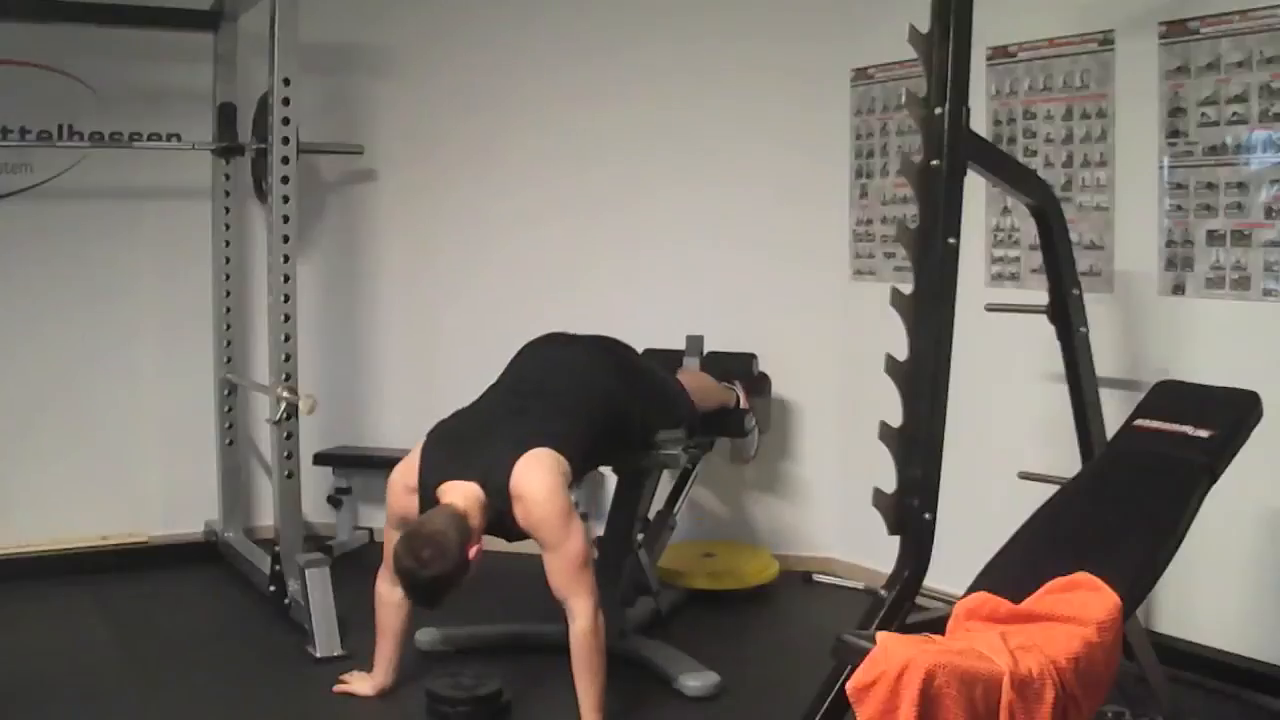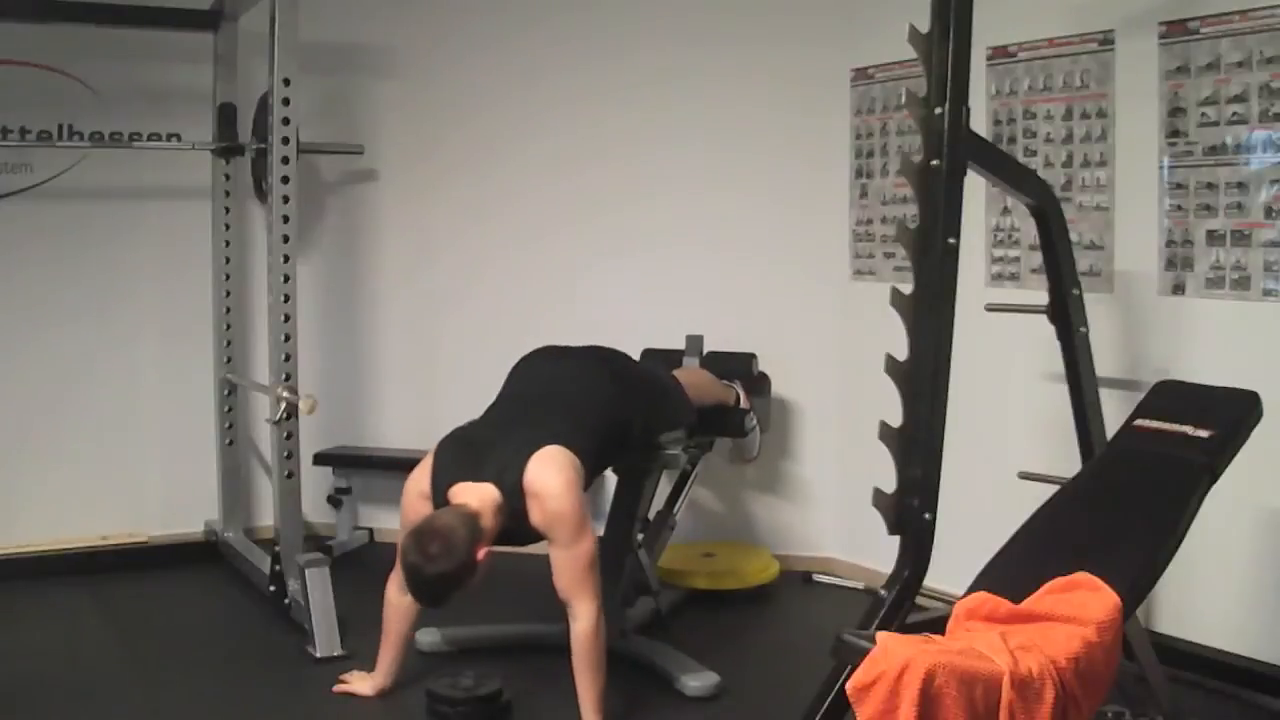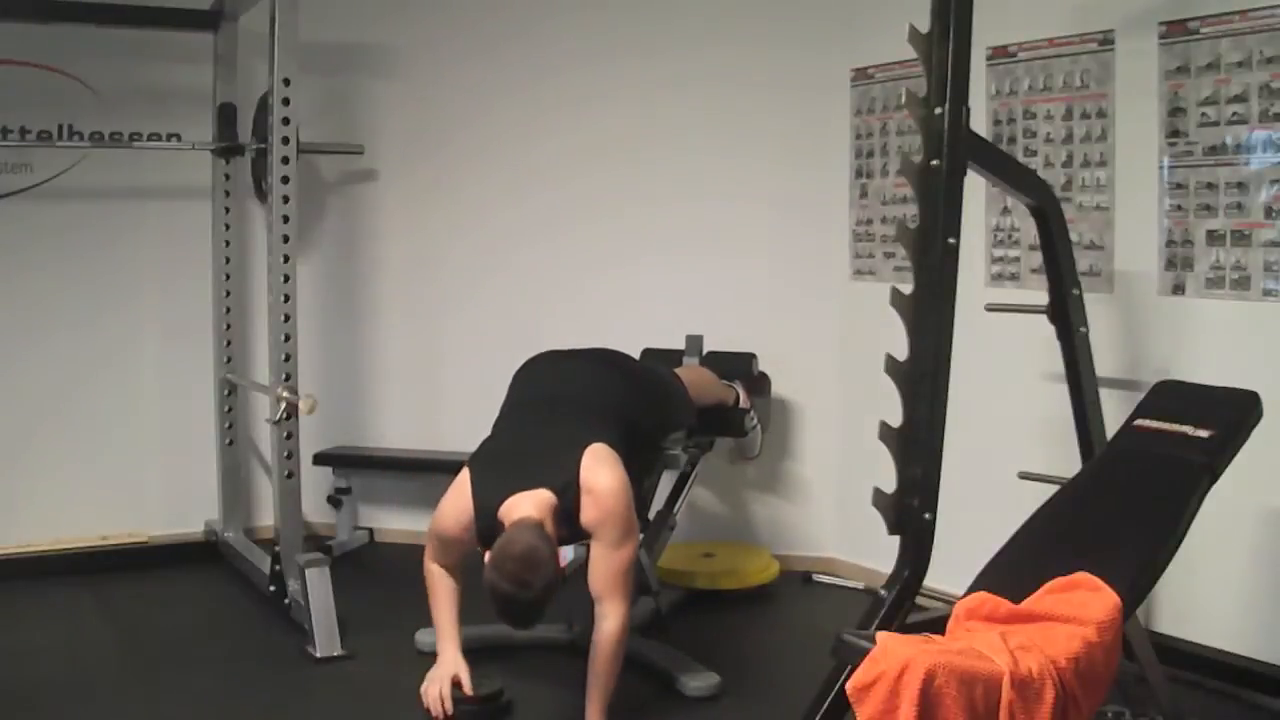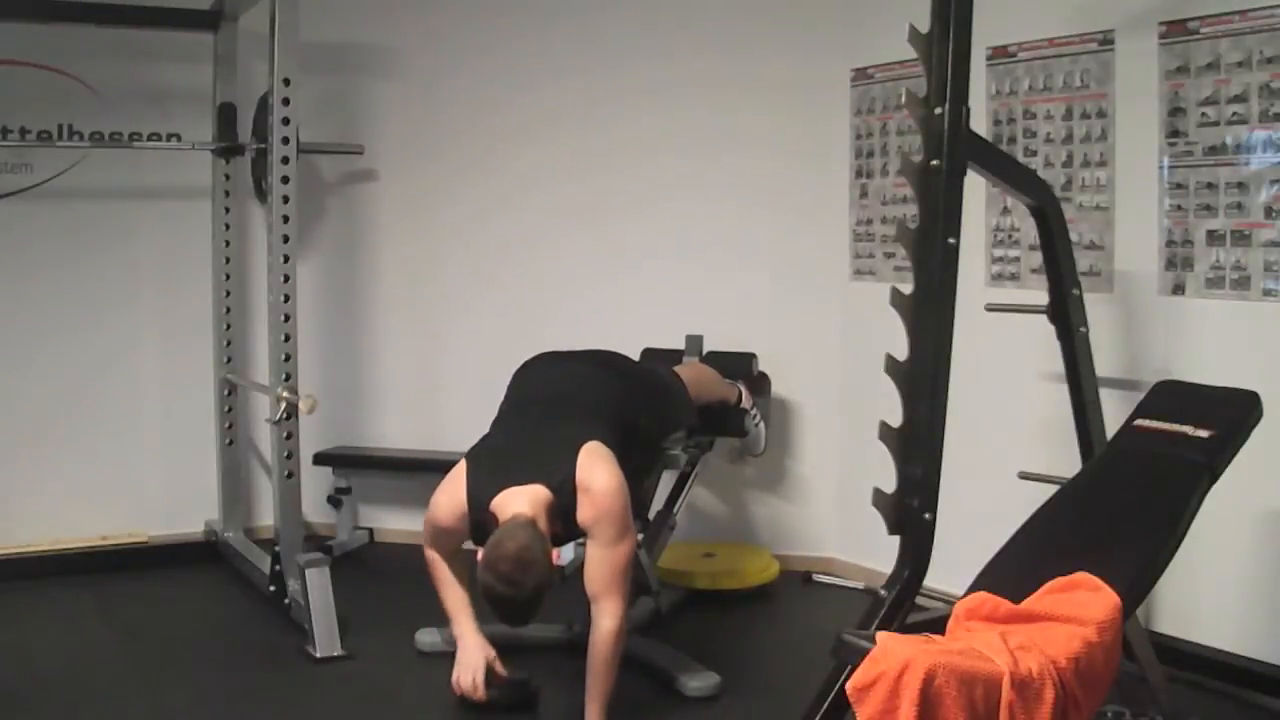
dt=0.5s
person 1, frame 1
left shoulder: (533, 493)
right shoulder: (408, 483)
left elbow: (583, 610)
right elbow: (391, 580)
right wrist: (381, 677)
left hip: (607, 377)
right hip: (540, 360)
left knee: (680, 402)
left ankle: (733, 398)
person 1, frame 2
left shoulder: (548, 491)
right shoulder: (423, 489)
left elbow: (584, 612)
right elbow: (402, 584)
right wrist: (381, 676)
left hip: (612, 385)
right hip: (539, 371)
left knee: (675, 390)
left ankle: (734, 398)
person 1, frame 3
left shoulder: (601, 490)
right shoulder: (457, 512)
left elbow: (612, 612)
right elbow: (439, 564)
right wrist: (448, 652)
left hip: (620, 385)
right hip: (540, 376)
left knee: (678, 385)
left ankle: (736, 398)
person 1, frame 4
left shoulder: (598, 490)
right shoulder: (451, 504)
left elbow: (608, 612)
right elbow: (436, 550)
right wrist: (467, 636)
left hip: (618, 384)
right hip: (538, 376)
left knee: (679, 385)
left ankle: (738, 397)
